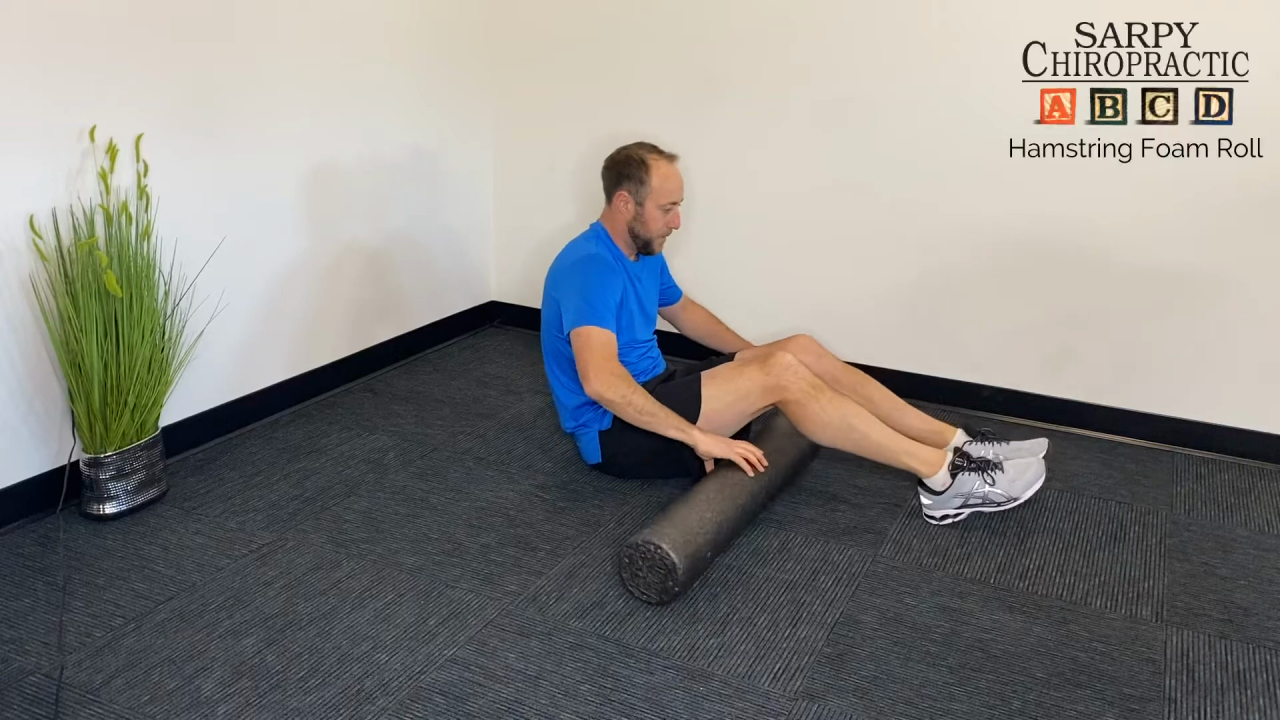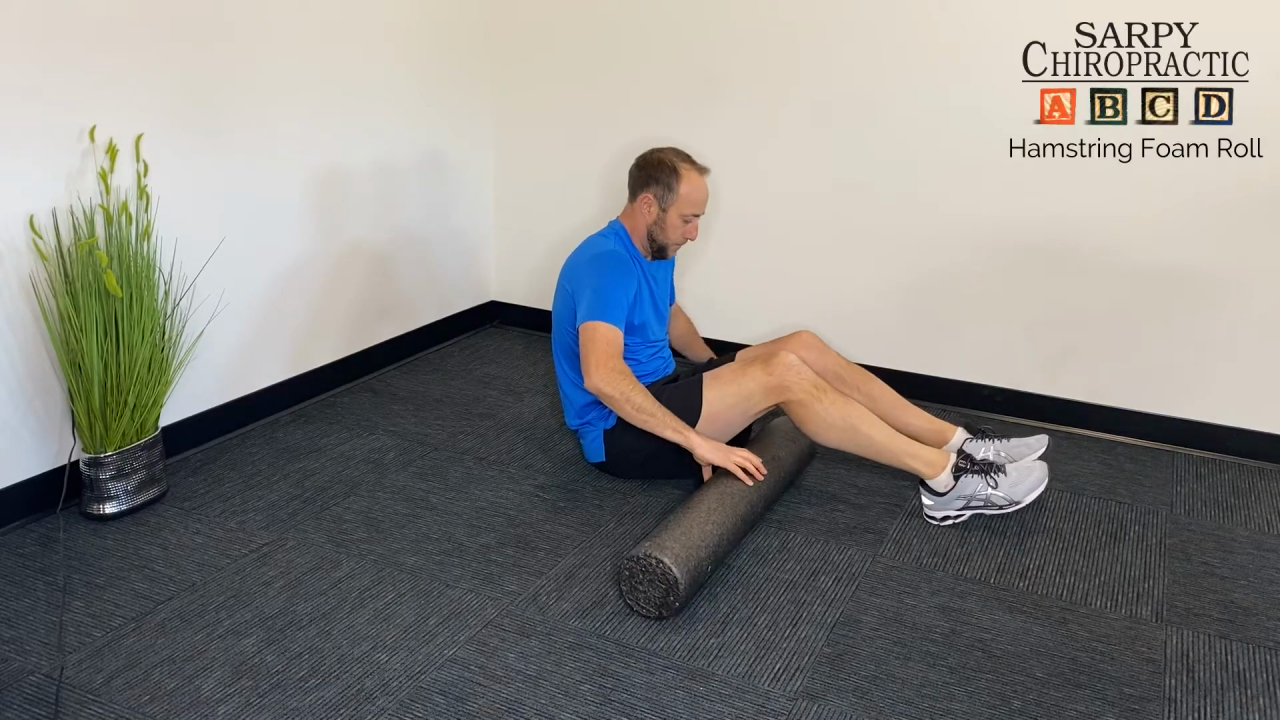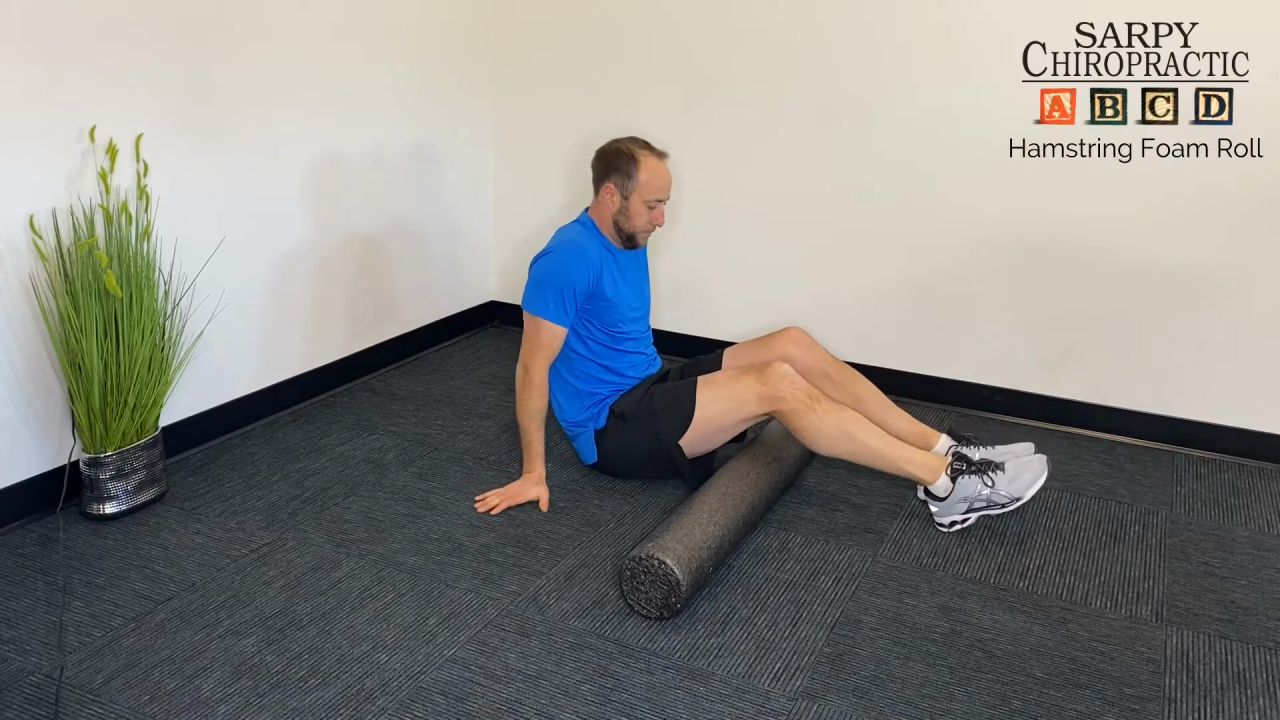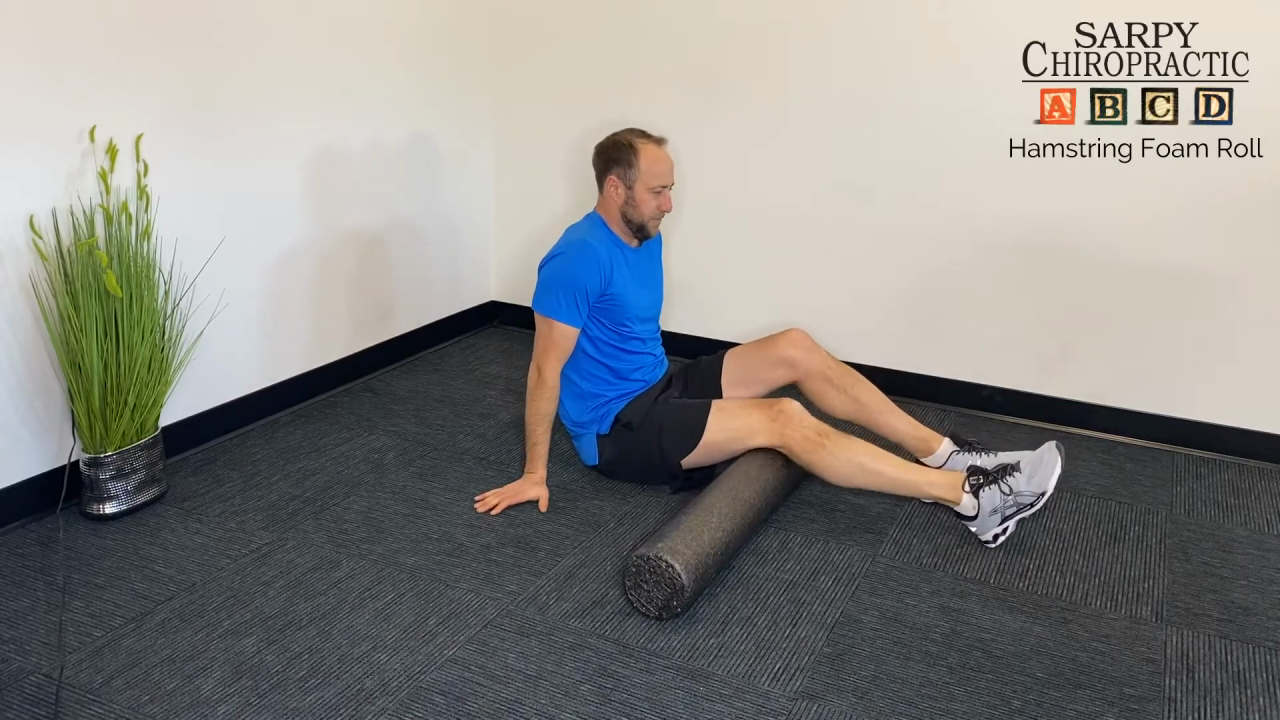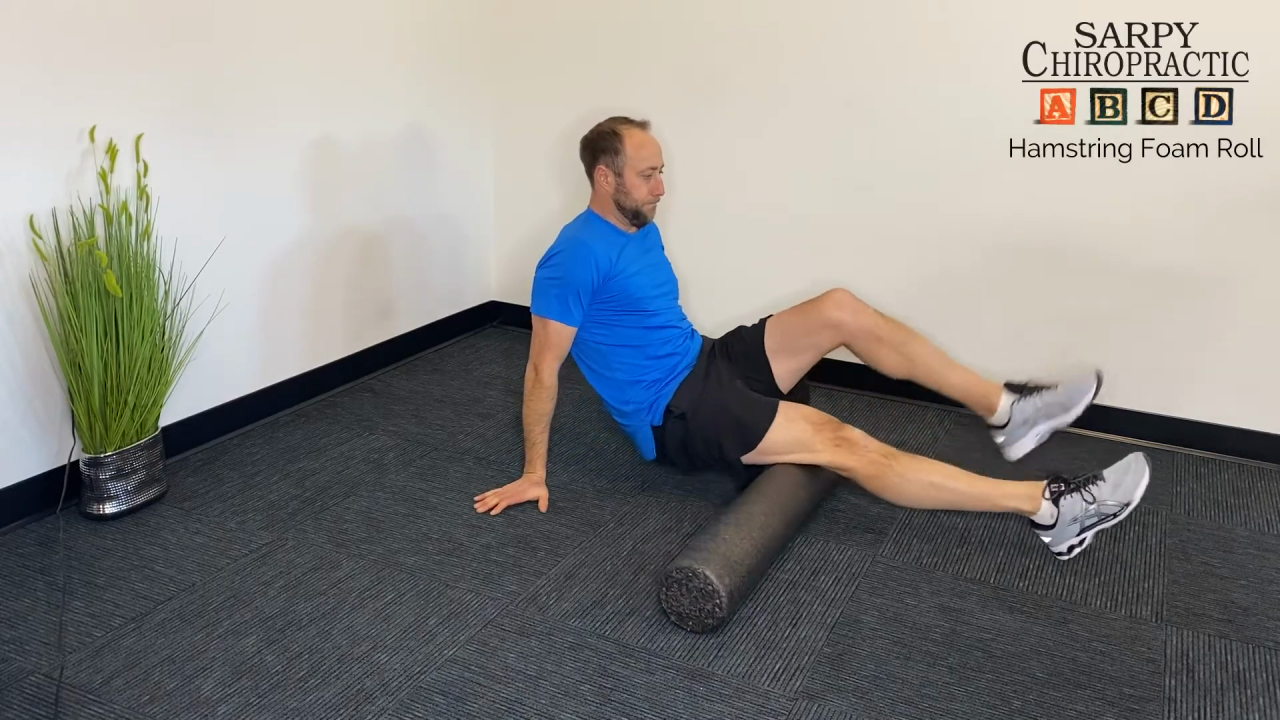
dt=1s
person 1, frame 1
left shoulder: (644, 255)
right shoulder: (589, 266)
left elbow: (681, 310)
right elbow: (601, 381)
left wrist: (754, 354)
right wrist: (699, 438)
left hip: (653, 392)
right hip: (617, 434)
left knee: (799, 350)
right knee: (780, 373)
left ankle: (958, 446)
right ankle: (944, 478)
person 1, frame 2
left shoulder: (654, 251)
right shoulder: (606, 262)
right elbow: (601, 376)
left wrist: (729, 375)
right wrist: (698, 442)
left hip: (657, 394)
right hip: (620, 434)
left knee: (802, 346)
right knee: (783, 372)
left ankle: (956, 444)
right ankle: (946, 478)
person 1, frame 3
left shoulder: (628, 242)
right shoulder: (568, 258)
right elbow: (533, 368)
right wrist: (534, 473)
left hip: (649, 388)
right hip: (614, 430)
left knee: (793, 344)
right knee: (777, 383)
left ankle: (943, 450)
right ankle: (944, 483)
person 1, frame 4
left shoulder: (644, 238)
right shoulder: (580, 257)
right elbow: (546, 369)
right wrist: (534, 474)
left hip: (659, 386)
right hip: (617, 428)
left knee: (795, 349)
right knee: (782, 419)
left ankle: (943, 455)
right ankle: (969, 498)
person 1, frame 5
left shoulder: (640, 229)
right shoulder: (576, 256)
right elbow: (542, 370)
right wrist: (533, 475)
left hip: (708, 364)
right hip: (674, 414)
left knee: (839, 310)
right knee: (843, 444)
left ankle: (1003, 410)
right ankle: (1048, 506)
